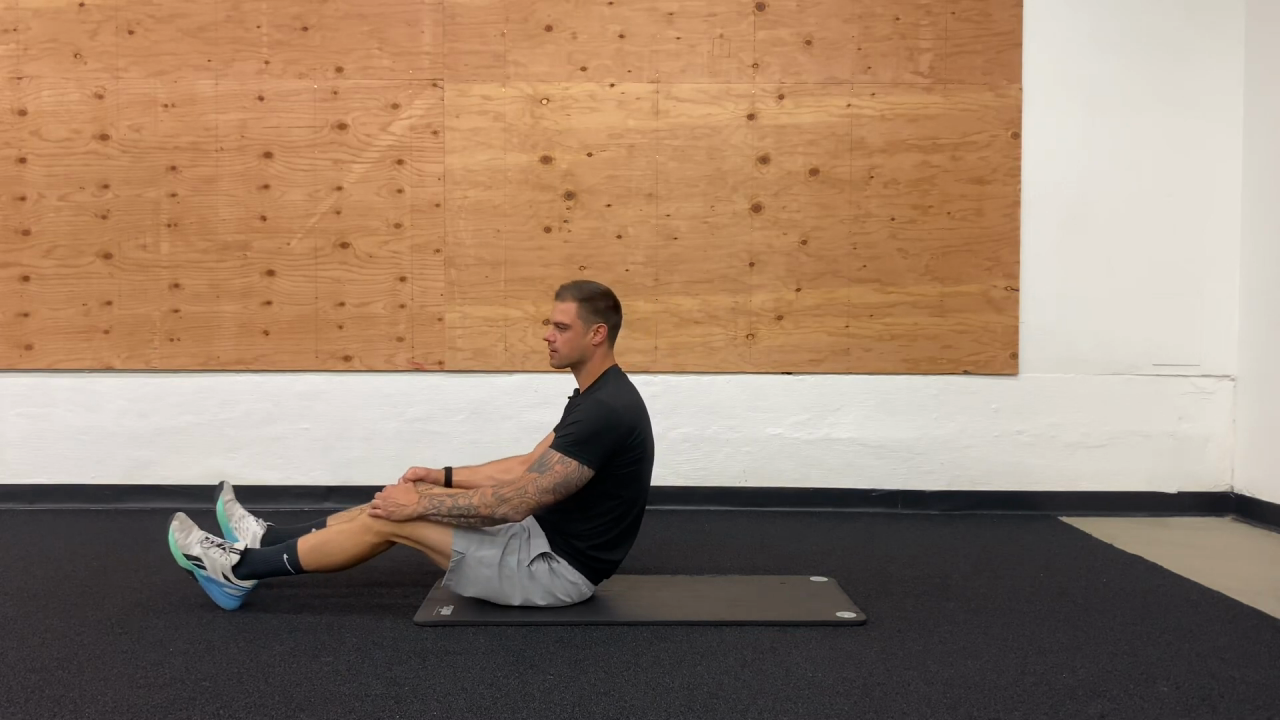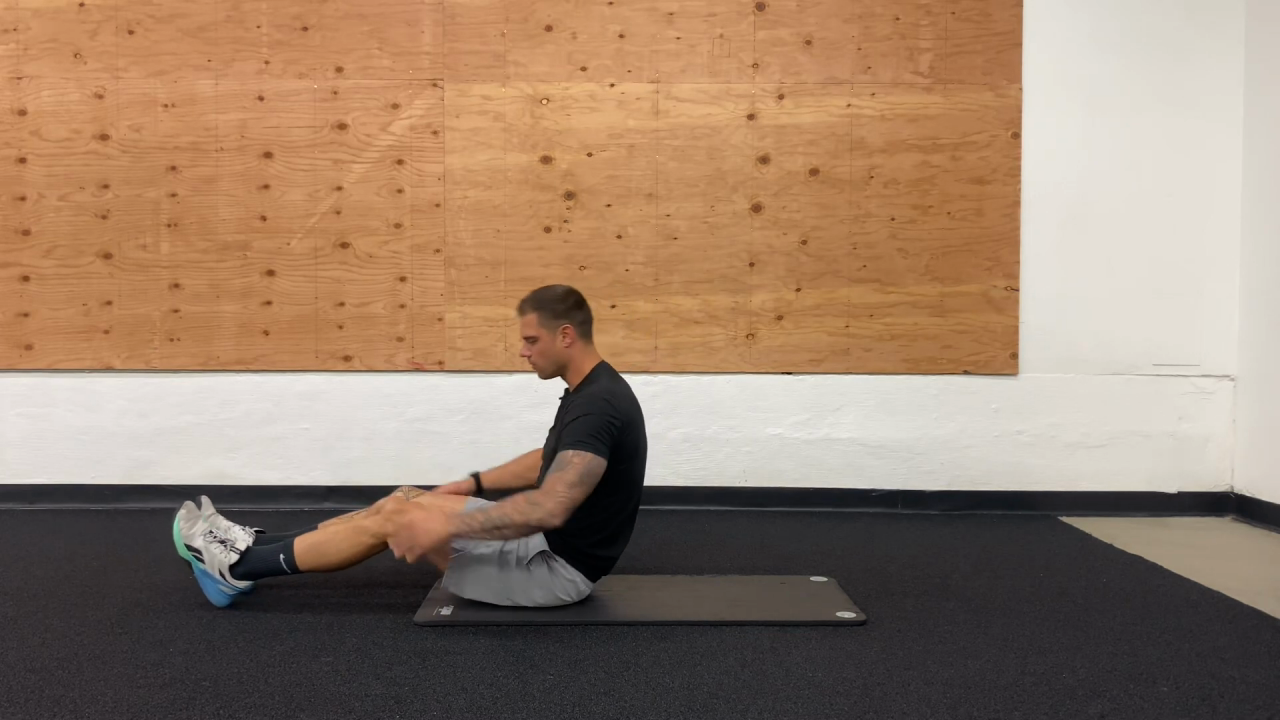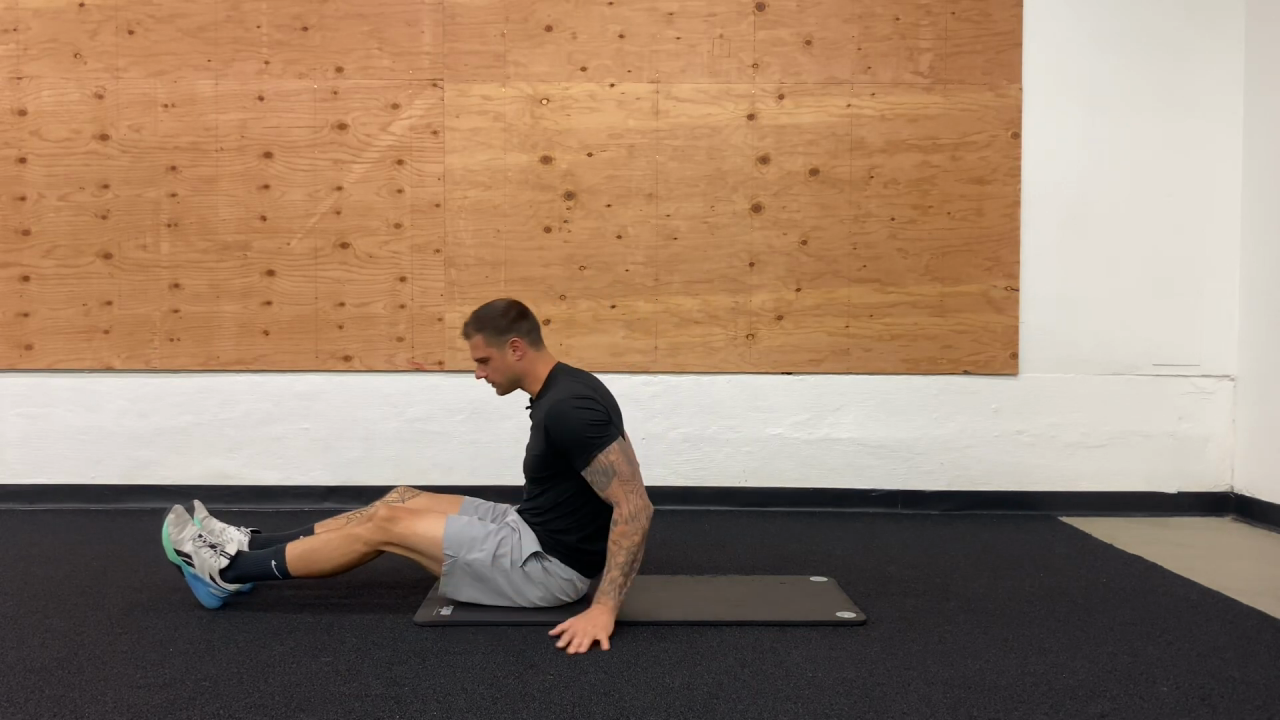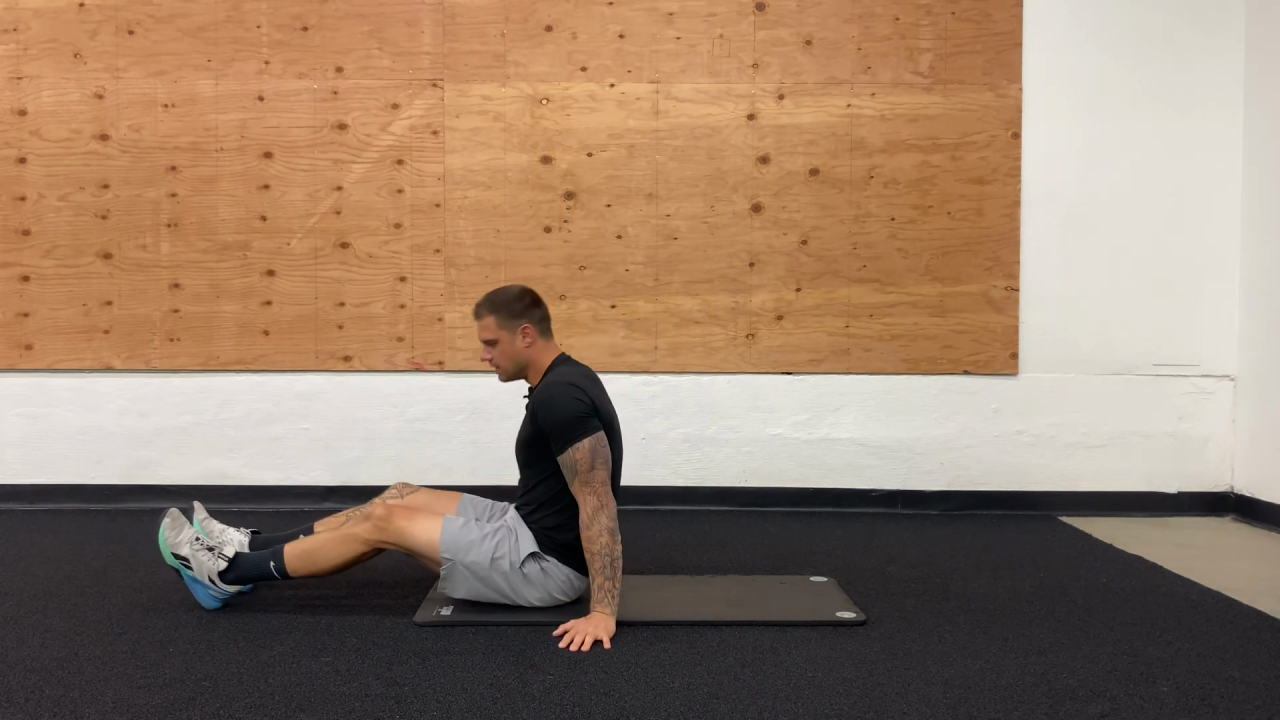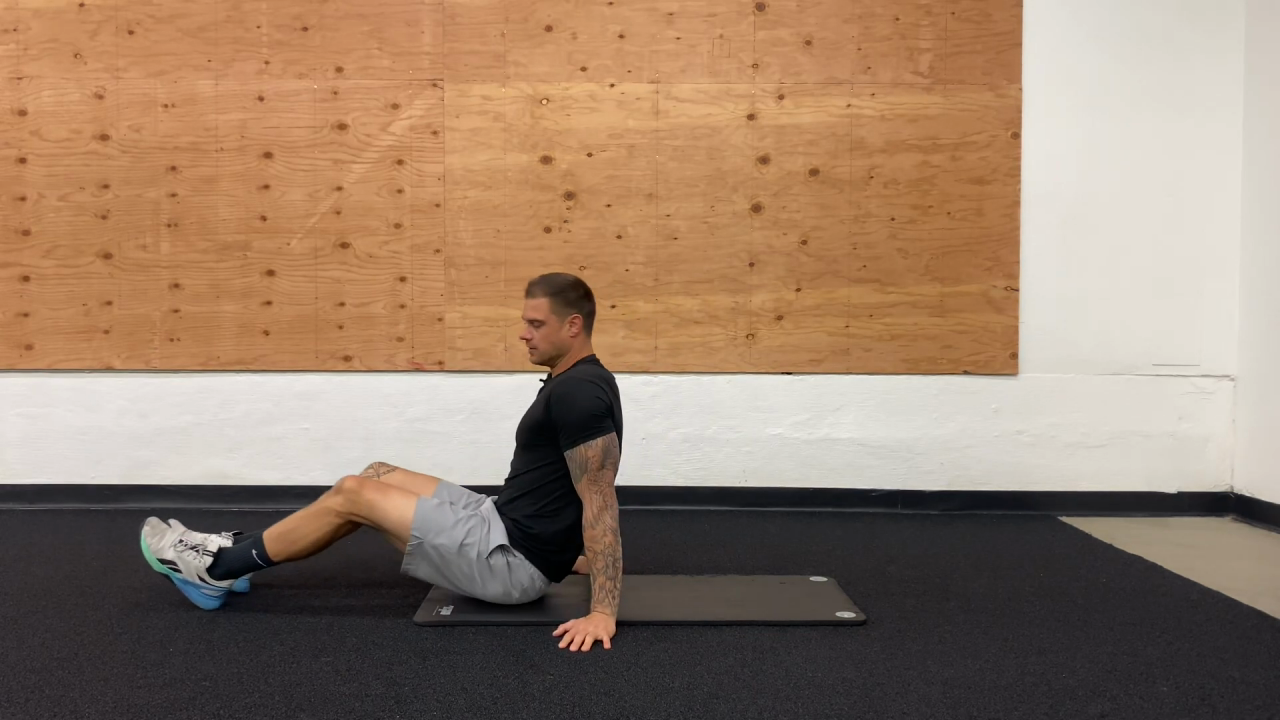
dt=0.3s
person 1, frame 1
left shoulder: (604, 411)
right shoulder: (598, 397)
left elbow: (515, 502)
right elbow: (531, 469)
left wrist: (422, 506)
right wrist: (442, 478)
left hip: (558, 567)
right hip: (554, 539)
left knee: (393, 518)
right knee: (403, 500)
left ankle: (239, 568)
right ankle: (264, 542)
person 1, frame 2
left shoulder: (597, 406)
right shoulder: (592, 392)
left elbow: (549, 510)
left wrist: (447, 525)
right wrist: (474, 483)
left hip: (556, 566)
right hip: (551, 544)
left knee: (397, 517)
right knee: (405, 502)
left ankle: (237, 568)
right ankle: (254, 547)
person 1, frame 3
left shoulder: (566, 409)
right shoulder: (567, 388)
left elbow: (635, 506)
left wrist: (604, 608)
left hip: (549, 564)
right hip: (536, 530)
left knee: (388, 525)
right knee: (402, 501)
left ankle: (228, 570)
right ankle: (252, 547)
person 1, frame 4
left shoulder: (559, 397)
right shoulder: (564, 380)
left elbow: (598, 505)
left wrist: (602, 612)
right wrist: (586, 554)
left hip: (546, 564)
right hip: (532, 528)
left knee: (384, 524)
right knee: (399, 497)
left ankle: (228, 572)
right ankle: (250, 548)
person 1, frame 5
left shoulder: (578, 392)
right shoulder: (580, 382)
left elbow: (601, 503)
right elbow: (587, 496)
left wrist: (603, 612)
right wrist: (567, 546)
left hip: (510, 559)
right hip: (505, 526)
left knee: (352, 494)
right knee: (377, 476)
left ankle: (215, 569)
right ankle: (233, 550)
